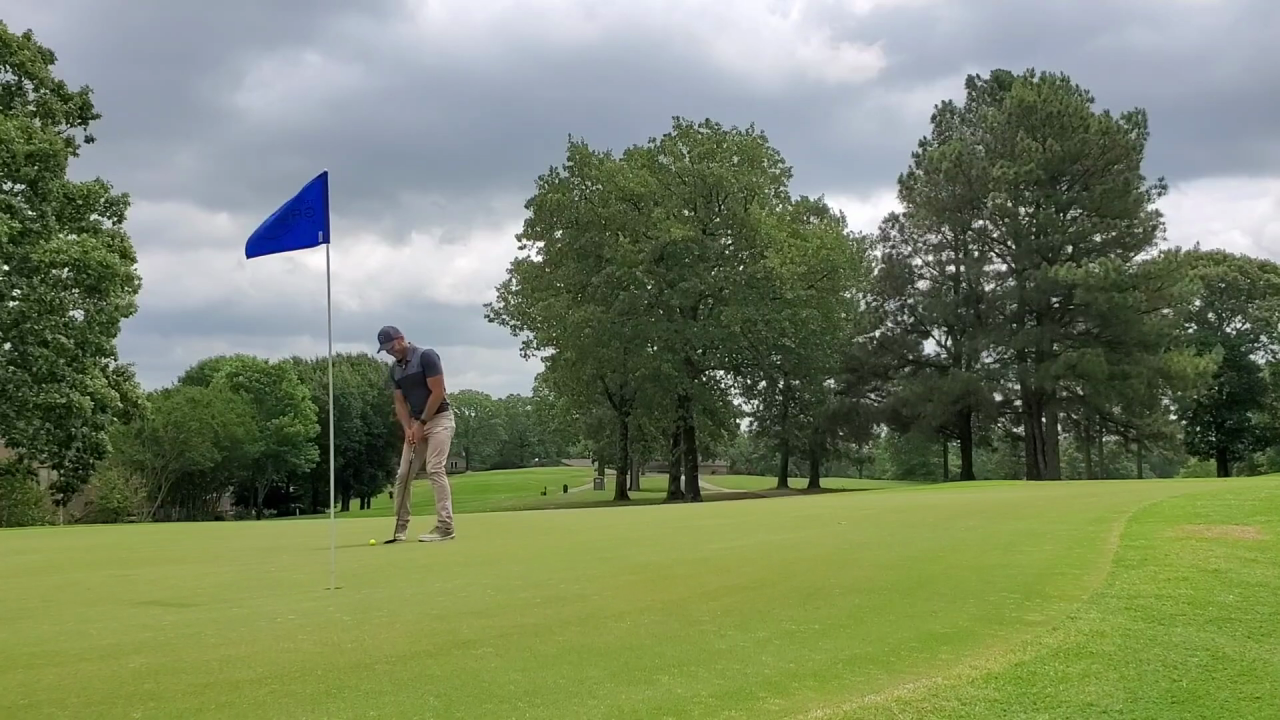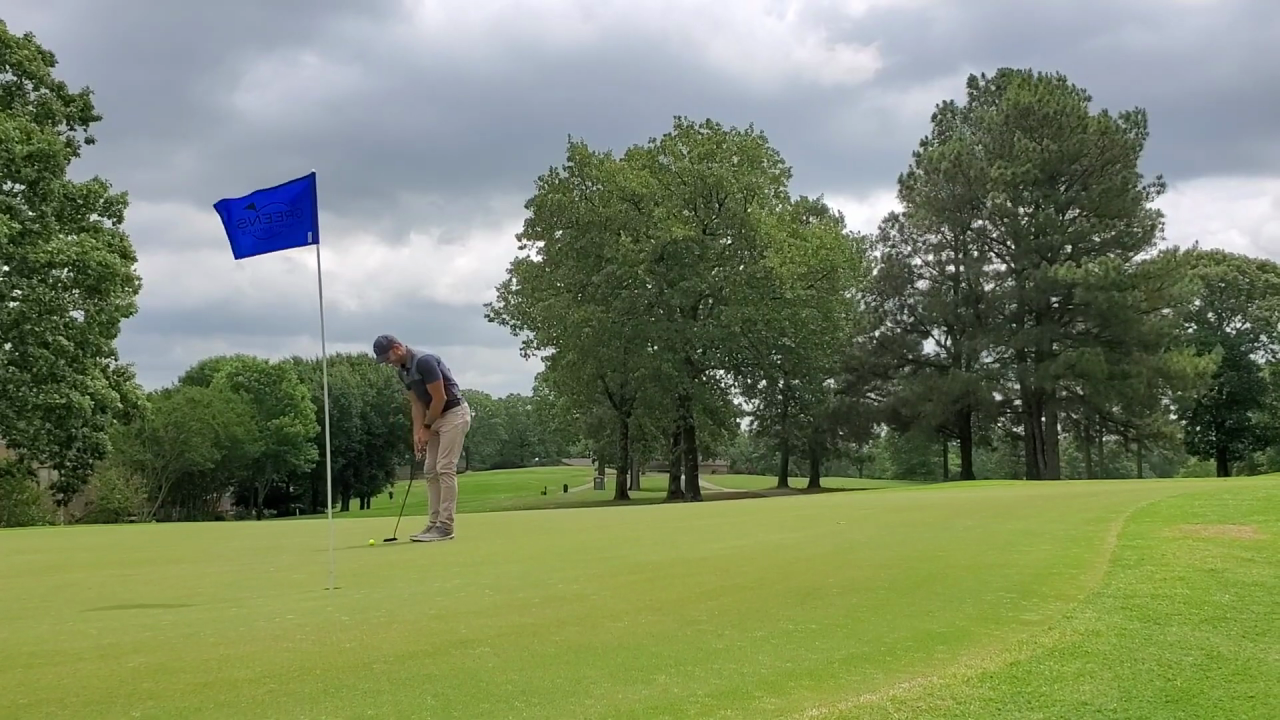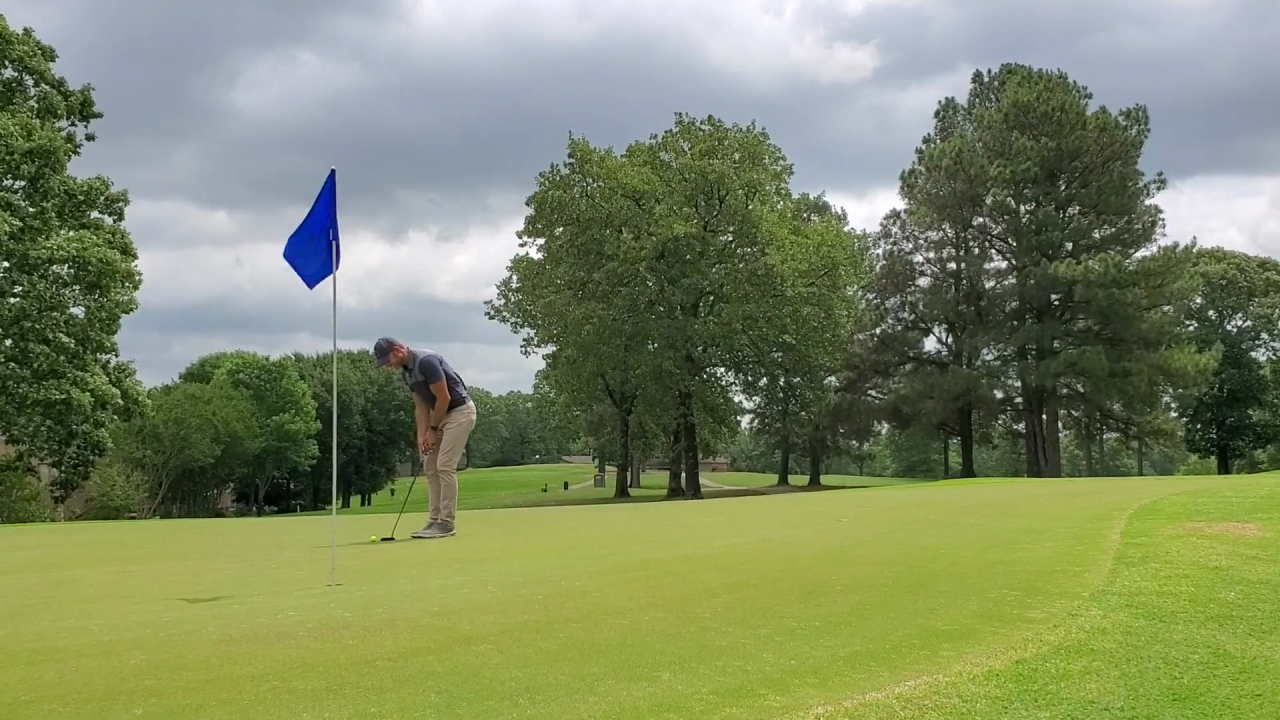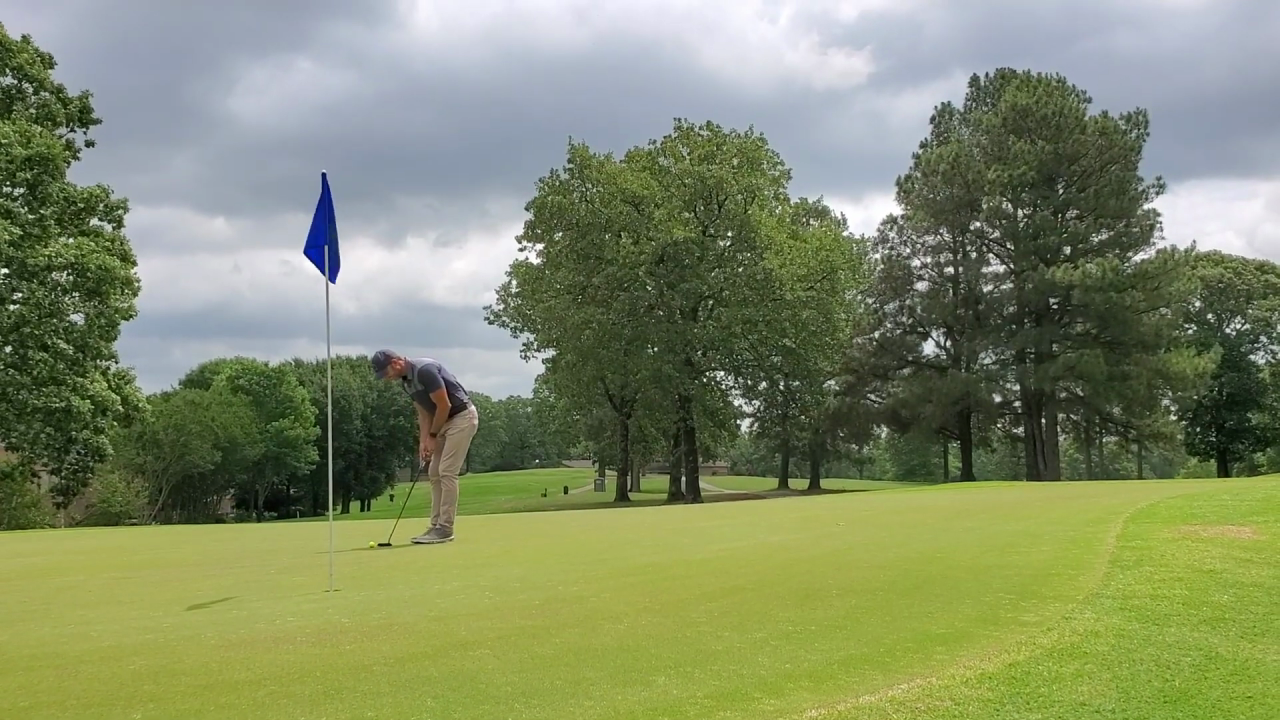
dt=0.5s
person 1, frame 1
left shoulder: (426, 356)
right shoulder: (394, 369)
left elbow: (438, 392)
right elbow: (400, 403)
left wrist: (422, 423)
right wrist: (408, 428)
left hip: (439, 419)
right hip: (414, 425)
left knee: (435, 469)
right knee: (404, 474)
left ankle: (446, 526)
right ankle: (402, 523)
person 1, frame 2
left shoulder: (424, 361)
right shoulder: (403, 371)
left elbow: (440, 398)
right elbow: (417, 404)
left wrist: (426, 428)
right wrist: (417, 433)
left hip: (454, 414)
right hip: (437, 417)
left knee: (445, 468)
right knee: (431, 471)
left ankle: (446, 526)
right ankle: (435, 523)
person 1, frame 3
left shoulder: (426, 361)
right shoulder: (406, 372)
left elbow: (444, 398)
right elbow: (421, 406)
left wrist: (433, 430)
right wrist: (421, 435)
left hip: (460, 412)
right hip: (443, 414)
left knee: (445, 466)
right knee: (431, 467)
left ankle: (447, 523)
right ankle: (435, 520)
person 1, frame 4
left shoulder: (424, 370)
right shoulder: (406, 381)
left elbow: (444, 405)
right elbow: (424, 413)
left wrist: (432, 436)
right wrist: (423, 442)
left hip: (462, 417)
right hip: (445, 421)
left knee: (447, 472)
right knee: (435, 474)
left ankle: (446, 528)
right ankle: (436, 525)
